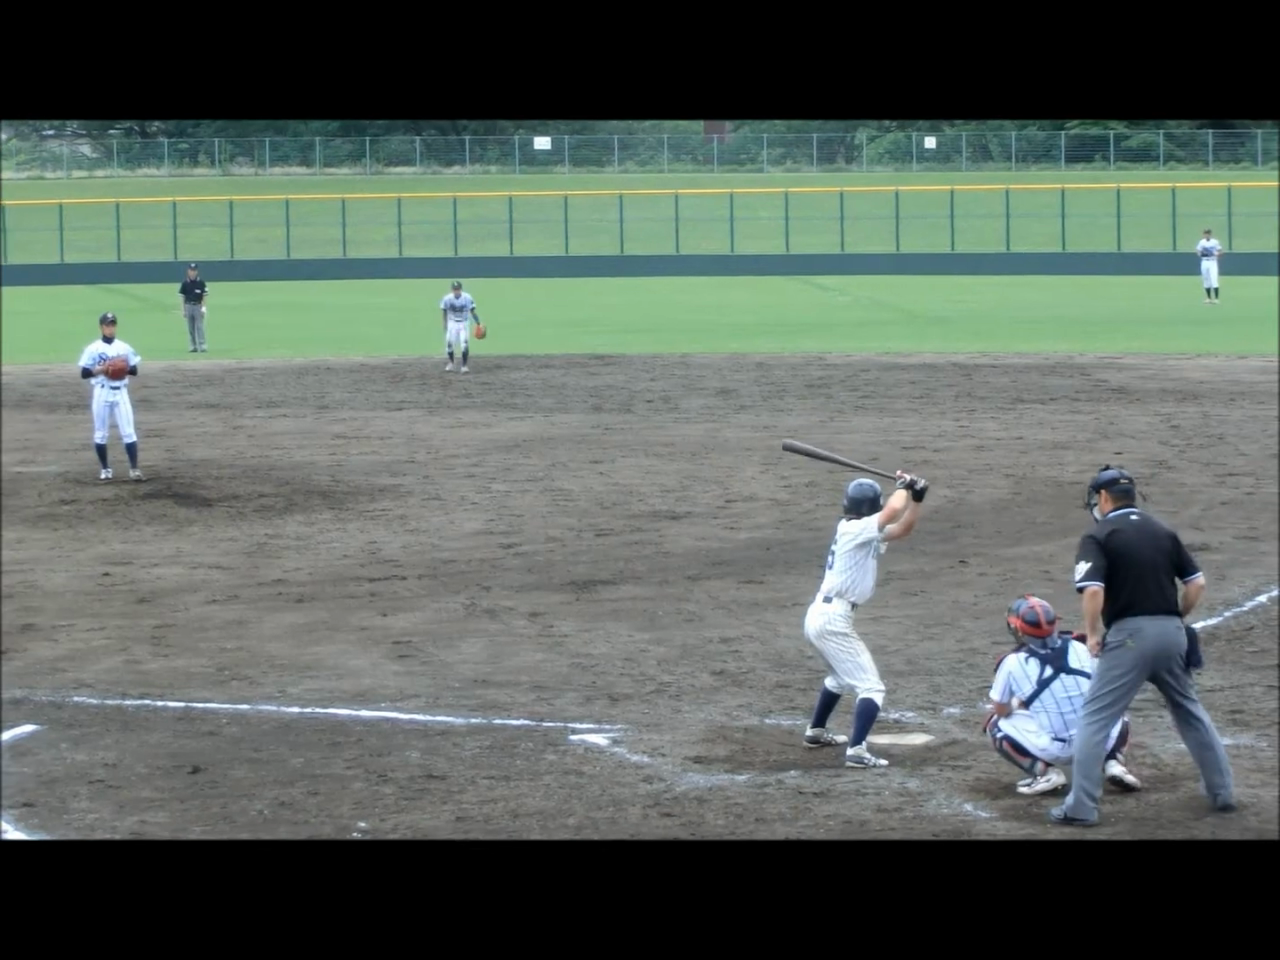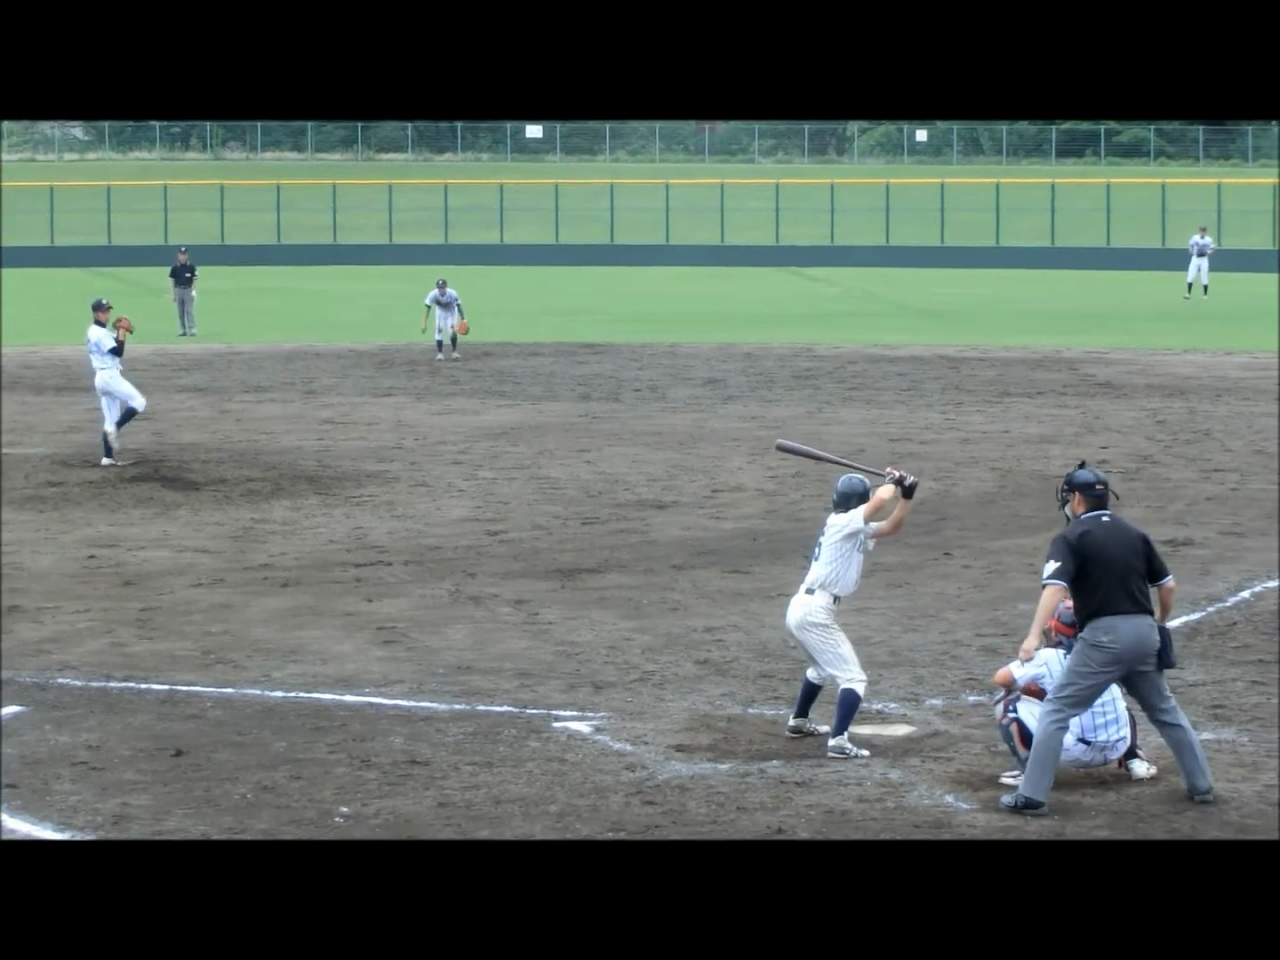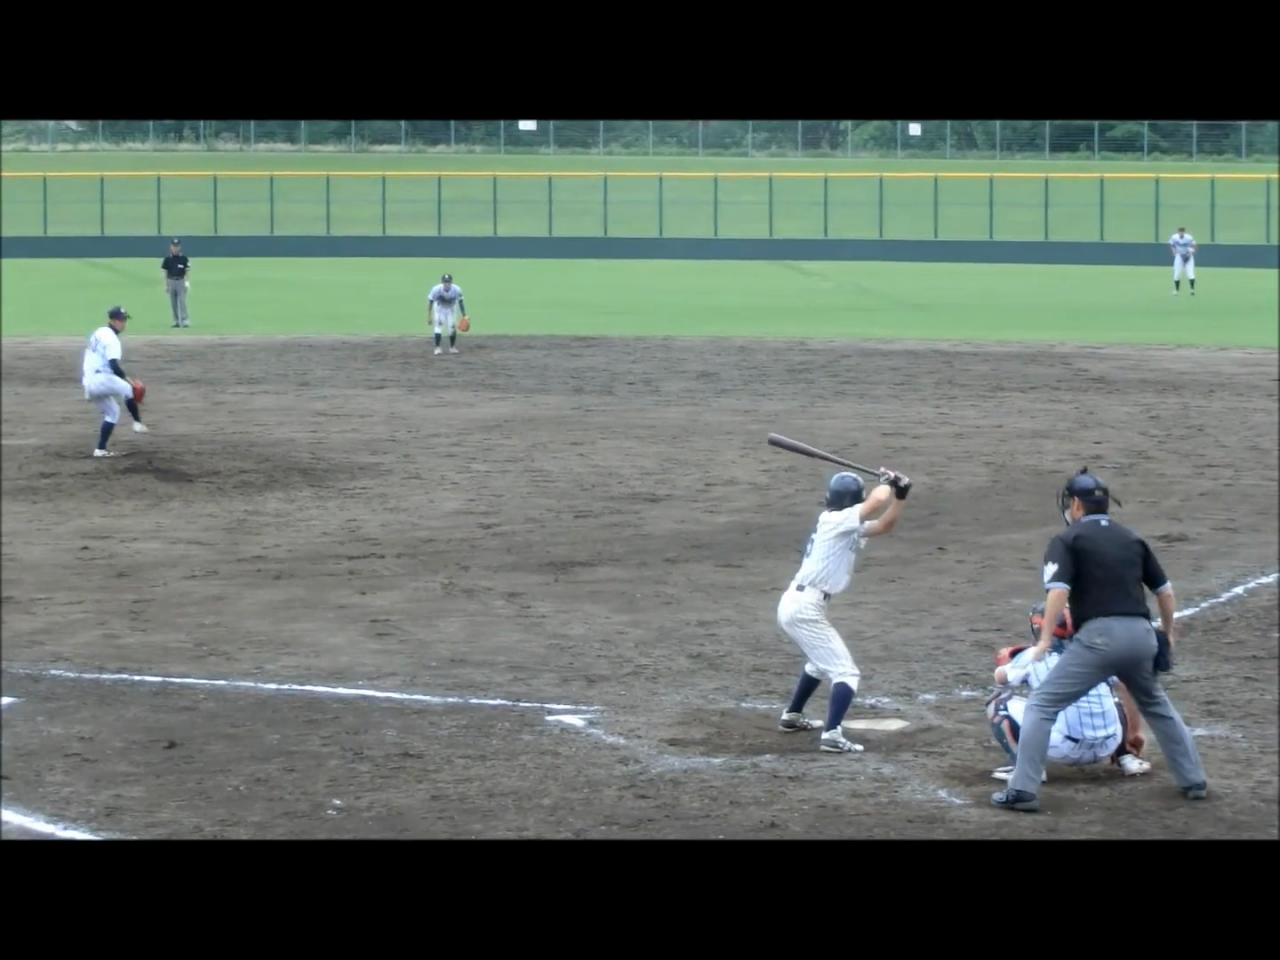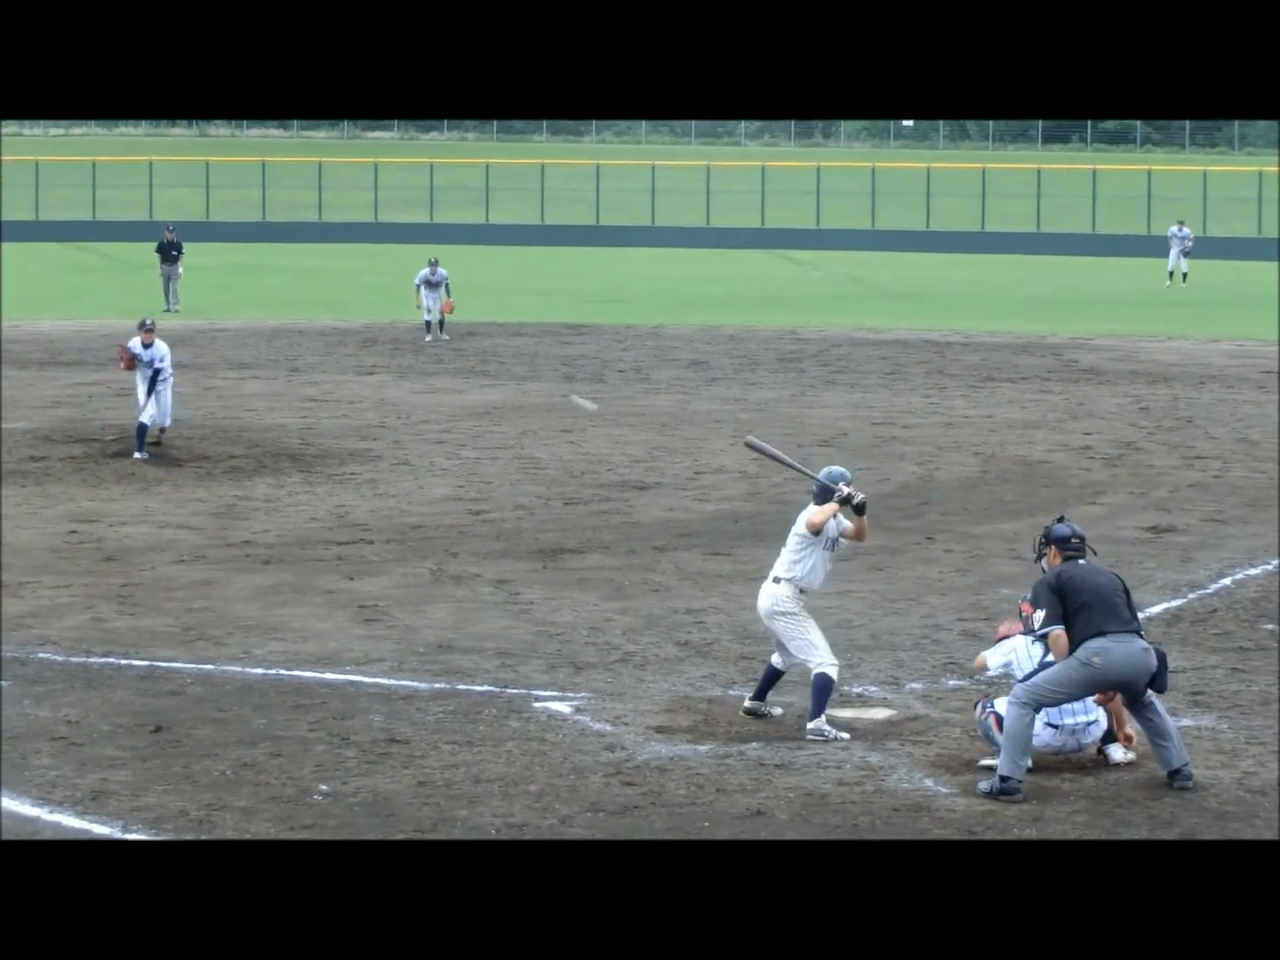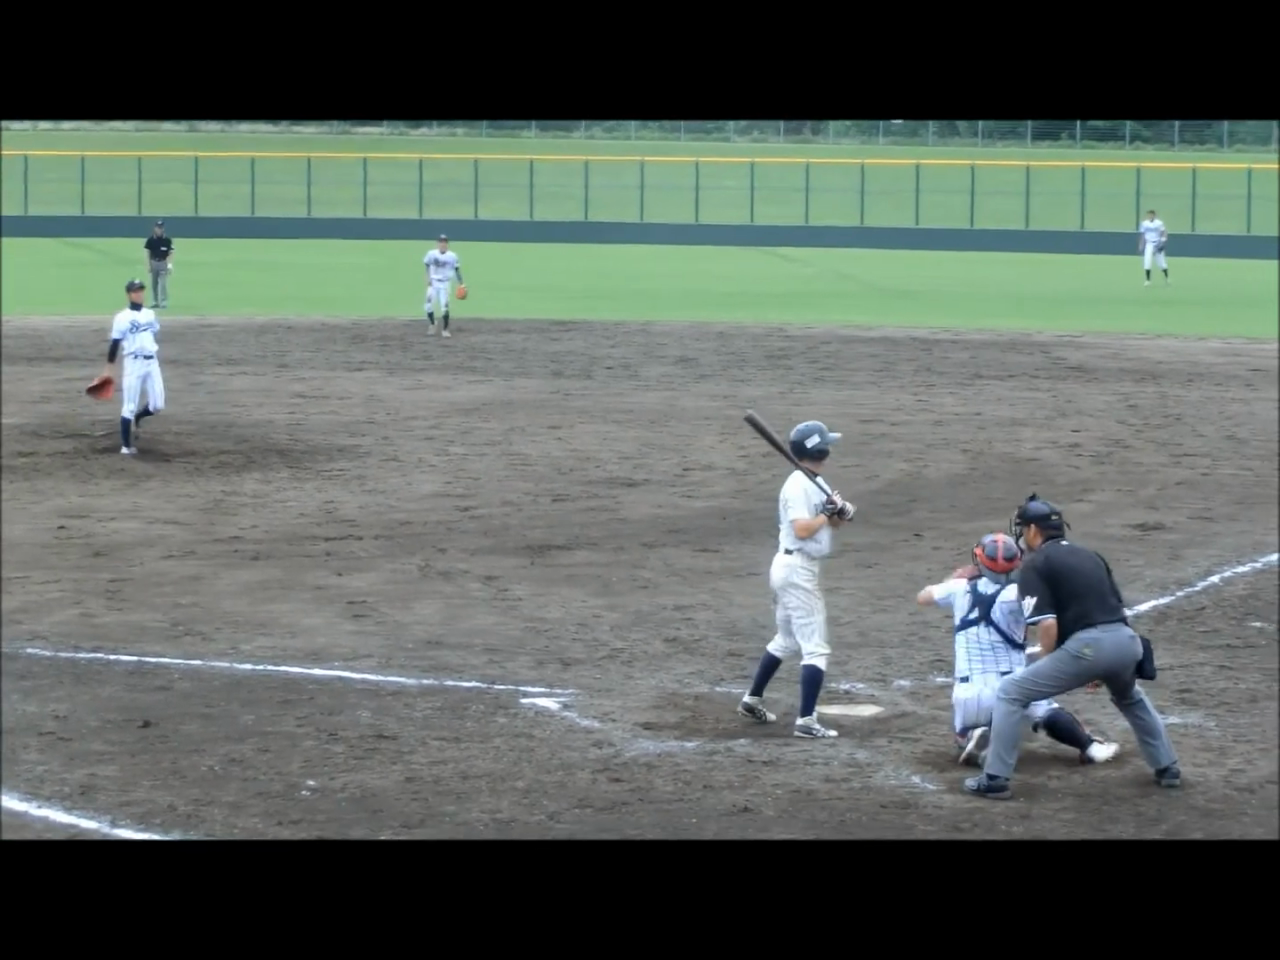
dt=1s
person 1, frame 1
left shoulder: (1097, 537)
right shoulder: (1163, 531)
left elbow: (1093, 590)
right elbow: (1196, 583)
left wrist: (1092, 633)
left hip: (1129, 636)
right hip: (1171, 633)
left knee: (1095, 719)
right knee: (1189, 711)
left ankle: (1082, 807)
right ankle: (1222, 792)
person 1, frame 2
left shoulder: (1070, 537)
right shoulder: (1134, 533)
left elbow: (1054, 588)
right elbow: (1167, 585)
left wrist: (1034, 635)
right wrist: (1159, 623)
left hip: (1103, 636)
right hip: (1144, 632)
left knee: (1056, 710)
right knee: (1164, 711)
left ankle: (1031, 796)
right ankle: (1201, 785)
person 1, frame 3
left shoulder: (1067, 540)
right shoulder: (1132, 539)
left elbow: (1058, 591)
right elbow: (1165, 592)
left wrist: (1045, 639)
right wrist: (1167, 631)
left hip: (1098, 637)
right hip: (1140, 634)
left knee: (1041, 705)
right knee: (1157, 707)
left ankle: (1022, 789)
right ankle: (1193, 780)
person 1, frame 4
left shoulder: (1049, 582)
right shoulder: (1111, 576)
left elbow: (1057, 636)
left wrist: (1067, 681)
left hip: (1098, 656)
right hip: (1140, 655)
left knee: (1022, 698)
right knee: (1143, 701)
left ankle: (1008, 781)
right ankle: (1179, 770)
person 1, frame 5
left shoulder: (1034, 565)
right shoulder: (1091, 557)
left elbow: (1047, 625)
left wrist: (1048, 666)
left hip: (1086, 647)
right hip: (1126, 641)
left knee: (1010, 694)
right knee: (1130, 698)
left ankle: (995, 779)
right ankle: (1167, 768)
person 2, frame 1
left shoulder: (859, 531)
right shoulder: (856, 529)
left elbow: (901, 529)
right elbow: (893, 510)
left wrist: (916, 498)
right wrist: (903, 486)
left hip: (820, 616)
right hip: (833, 619)
left knee: (841, 676)
right knee: (871, 687)
left ankle: (816, 731)
right ankle: (856, 750)
person 2, frame 2
left shoulder: (855, 528)
right shoulder: (842, 523)
left elbow: (890, 527)
right elbow: (880, 501)
left wrist: (906, 496)
right wrist: (892, 481)
left hip: (803, 608)
right hip: (814, 612)
left knee: (822, 668)
right knee: (853, 678)
left ankle: (798, 722)
right ankle: (838, 741)
person 2, frame 3
left shoulder: (846, 525)
right shoulder: (837, 520)
left elbow: (883, 525)
right elbow: (876, 501)
left wrist: (900, 494)
right wrist: (887, 481)
left hip: (796, 604)
right hip: (805, 608)
left knee: (821, 662)
right knee: (846, 672)
left ankle: (792, 716)
right ankle: (832, 734)
person 2, frame 4
left shoulder: (831, 517)
right shoulder: (814, 515)
left elbow: (859, 535)
right elbow: (815, 523)
left wrist: (859, 511)
right wrist: (839, 501)
left hip: (777, 595)
right hip: (783, 599)
left knee: (787, 654)
right knee: (824, 662)
left ankle: (755, 702)
right ankle: (817, 723)
person 2, frame 5
left shoulder: (816, 482)
right shoulder: (798, 485)
left elbow: (832, 523)
right elbow: (802, 530)
left wrist: (841, 511)
right wrist: (827, 512)
left hip: (790, 568)
right hip: (798, 569)
left knee: (785, 640)
right knee: (815, 648)
left ankle: (752, 699)
right ankle: (806, 721)
